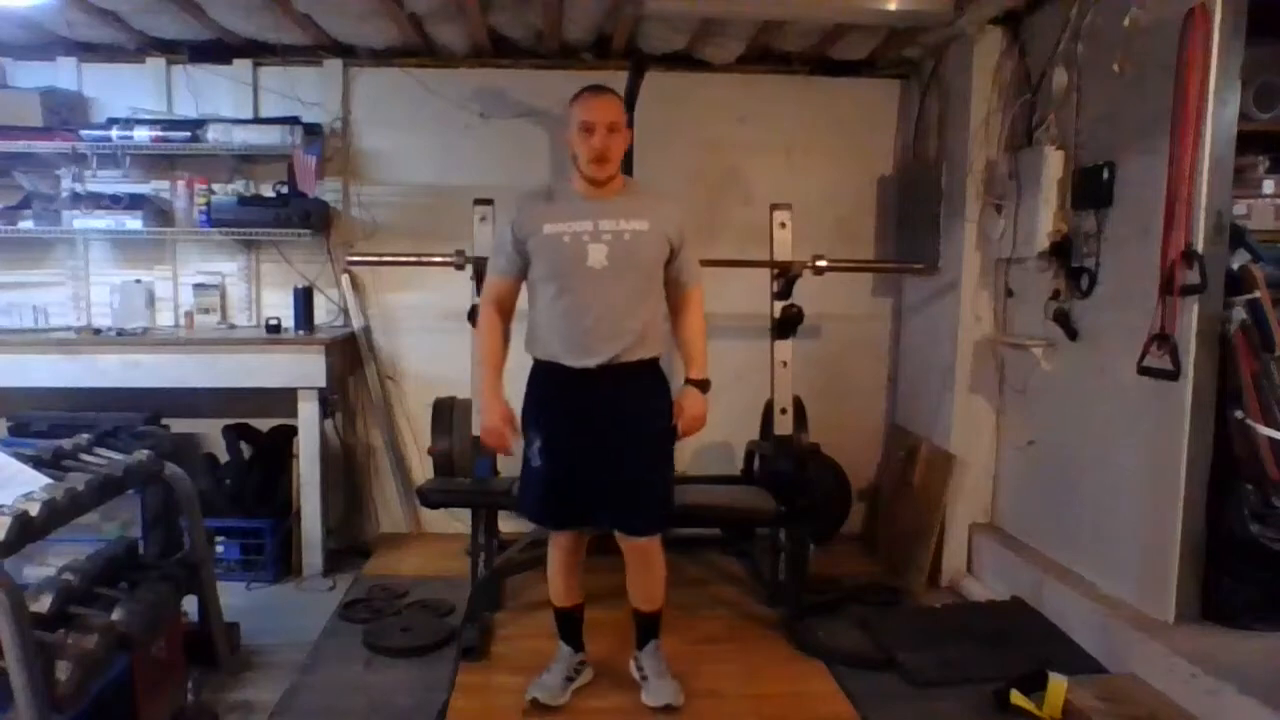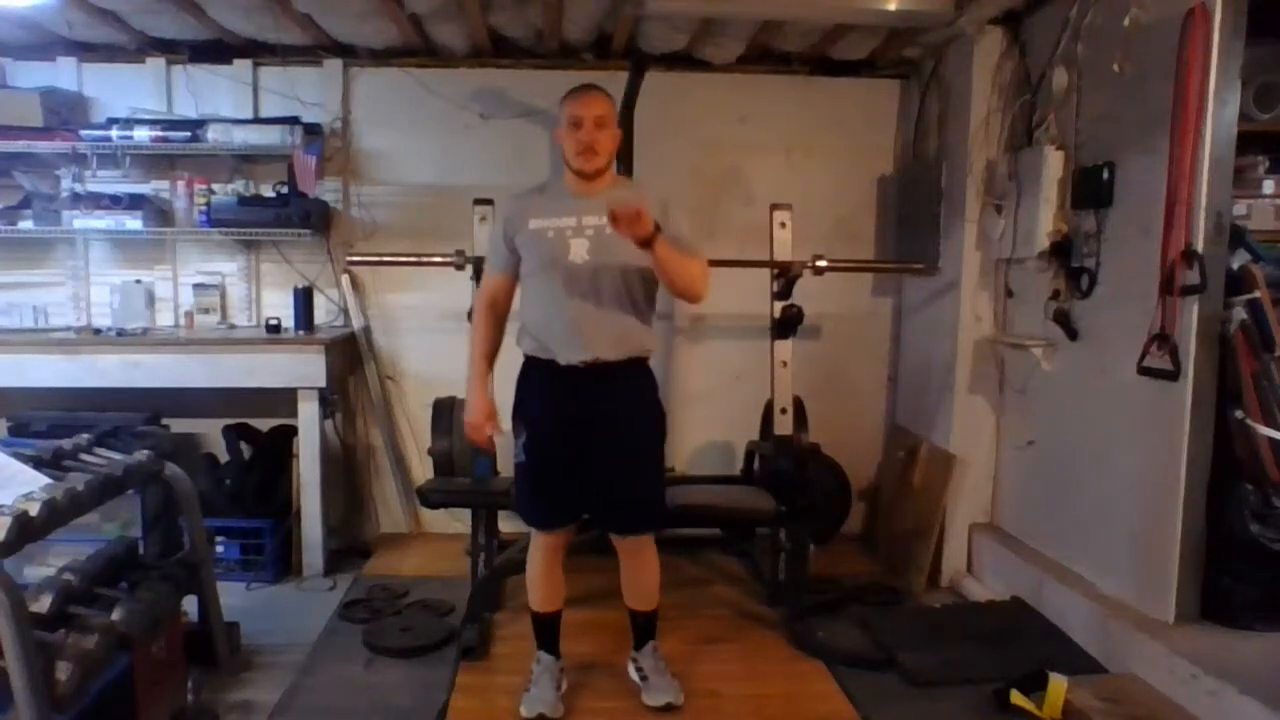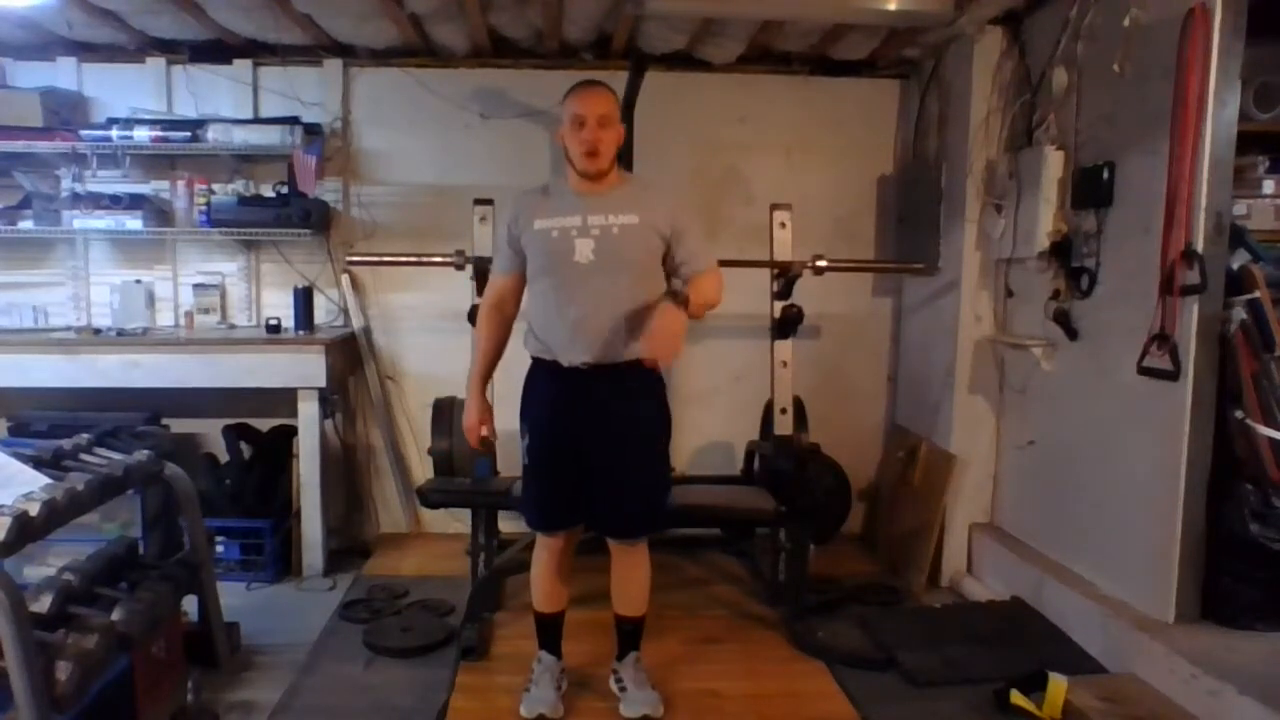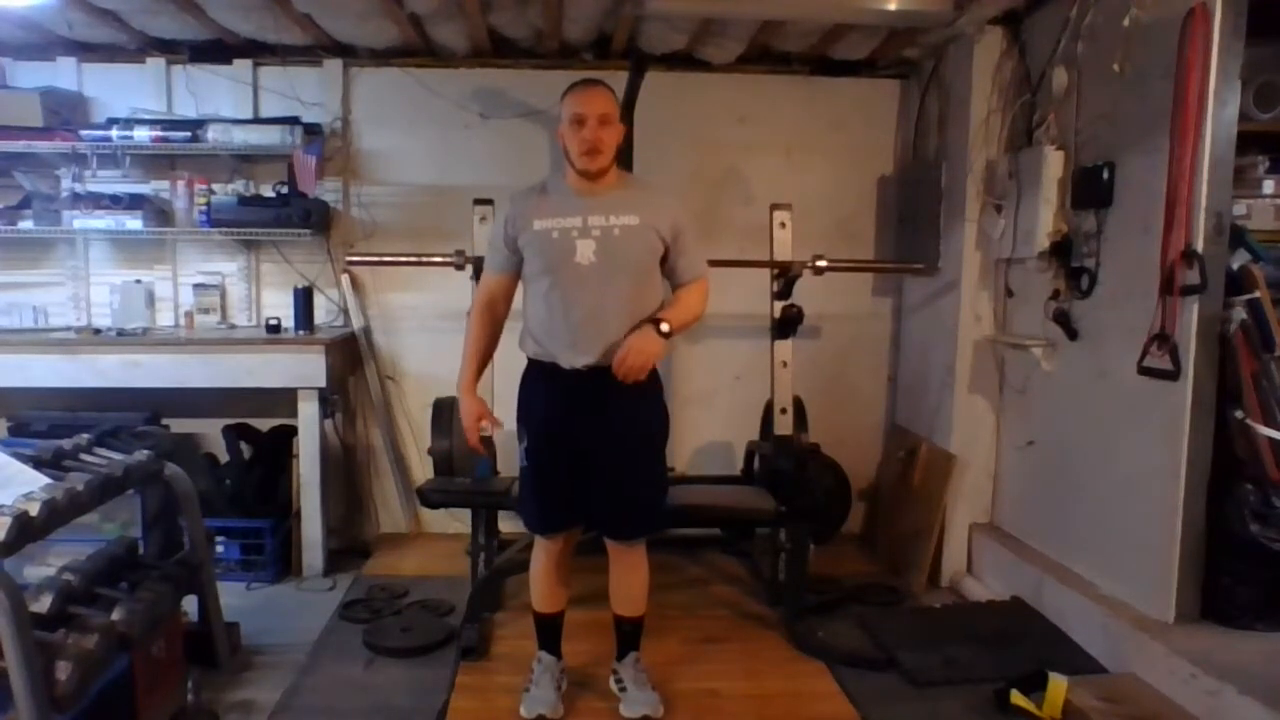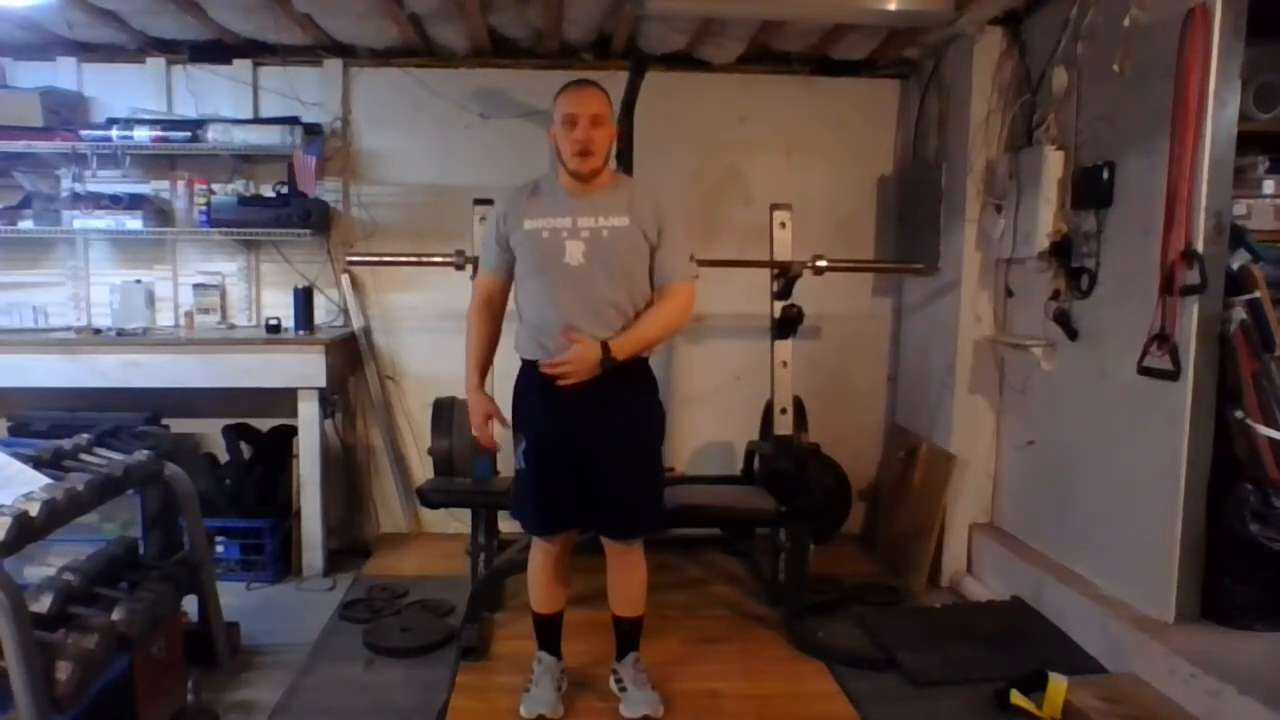
dt=1s
person 1, frame 1
left shoulder: (660, 215)
right shoulder: (532, 216)
left elbow: (687, 302)
right elbow: (495, 305)
left wrist: (696, 382)
right wrist: (490, 394)
left hip: (638, 389)
right hip: (558, 390)
left knee: (641, 540)
right knee: (565, 535)
left ankle: (648, 652)
right ankle: (570, 653)
person 1, frame 2
left shoulder: (649, 206)
right shoulder: (523, 211)
left elbow: (696, 288)
right elbow: (491, 302)
left wrist: (648, 238)
right wrist: (478, 386)
left hip: (625, 385)
right hip: (547, 386)
left knee: (634, 534)
right knee: (548, 534)
left ankle: (645, 653)
right ankle: (548, 663)
person 1, frame 3
left shoulder: (655, 205)
right shoulder: (530, 210)
left elbow: (712, 284)
right elbow: (498, 305)
left wrist: (677, 304)
right wrist: (475, 390)
left hip: (632, 388)
right hip: (554, 387)
left knee: (629, 537)
right knee: (552, 536)
left ankle: (628, 663)
right ankle: (548, 663)
person 1, frame 4
left shoulder: (654, 208)
right shoulder: (526, 209)
left elbow: (696, 287)
right elbow: (490, 302)
left wrist: (657, 328)
right wrist: (467, 386)
left hip: (629, 392)
right hip: (550, 389)
left knee: (628, 538)
right knee: (551, 536)
left ankle: (628, 663)
right ankle: (548, 663)
person 1, frame 5
left shoulder: (646, 208)
right shoulder: (517, 209)
left elbow: (679, 299)
right elbow: (486, 300)
left wrist: (607, 351)
right wrist: (475, 386)
left hip: (624, 390)
right hip: (543, 390)
left knee: (624, 537)
right knee: (548, 537)
left ankle: (628, 664)
right ankle: (548, 663)
